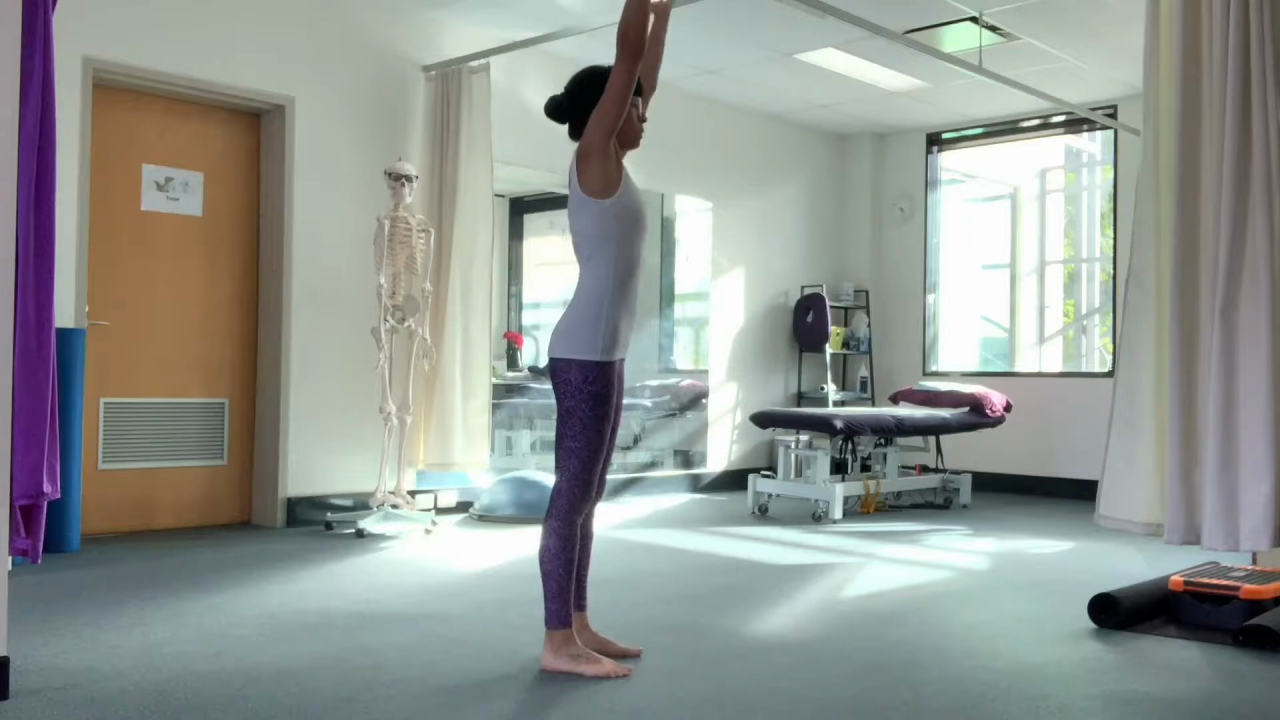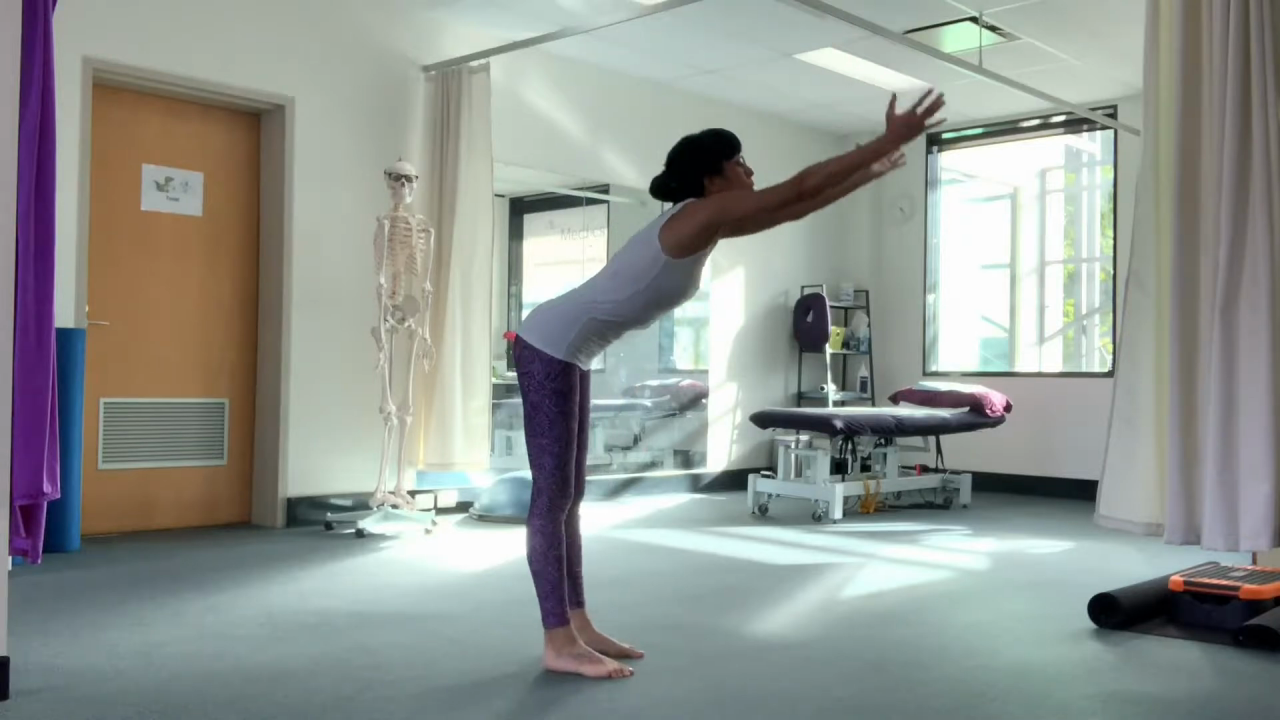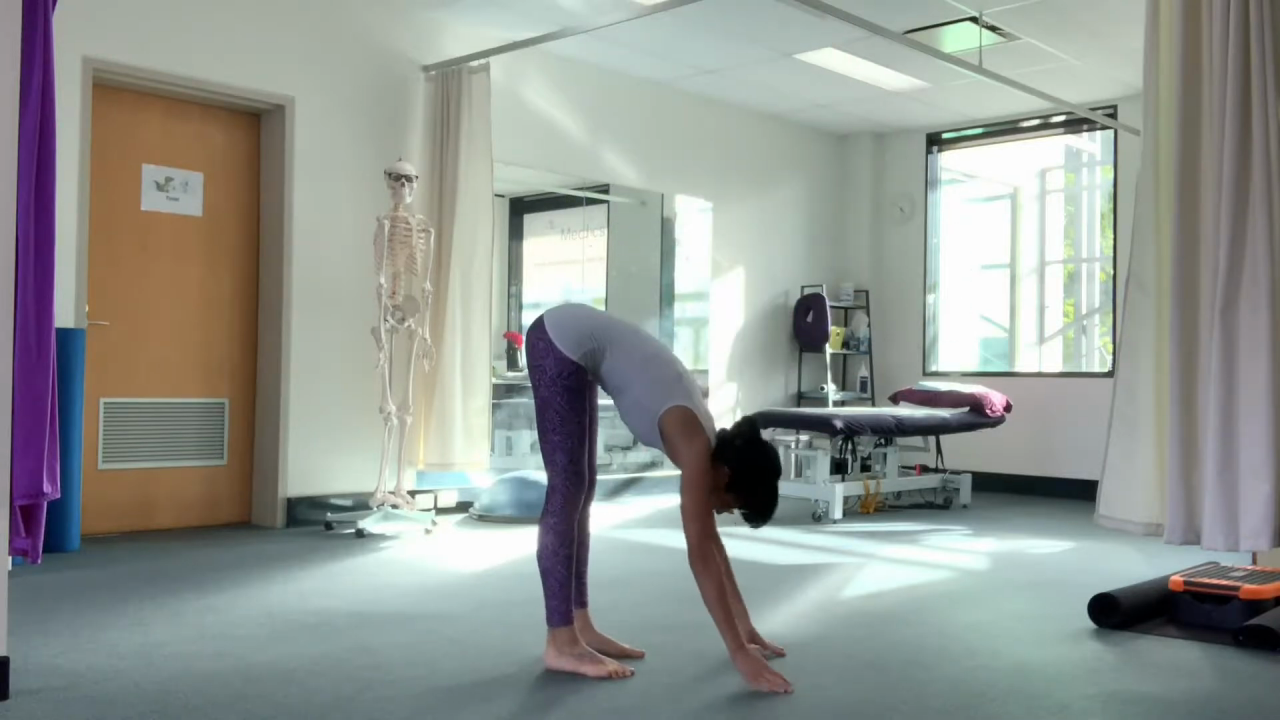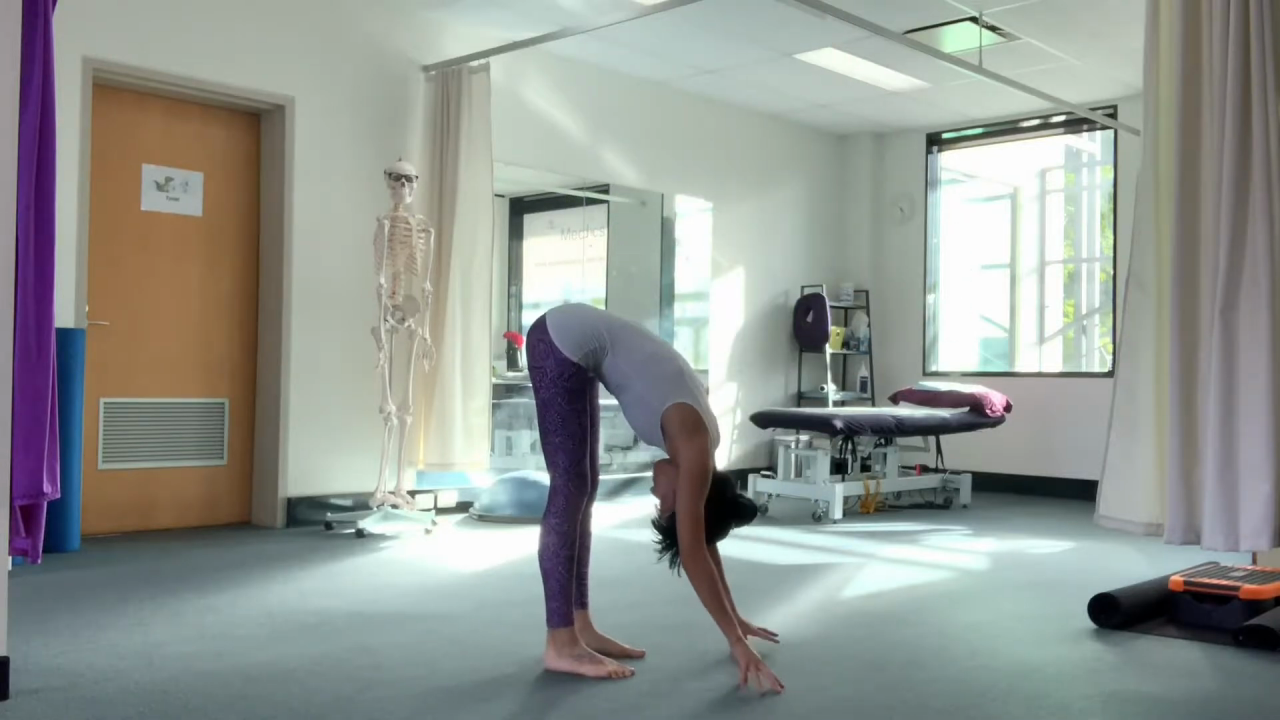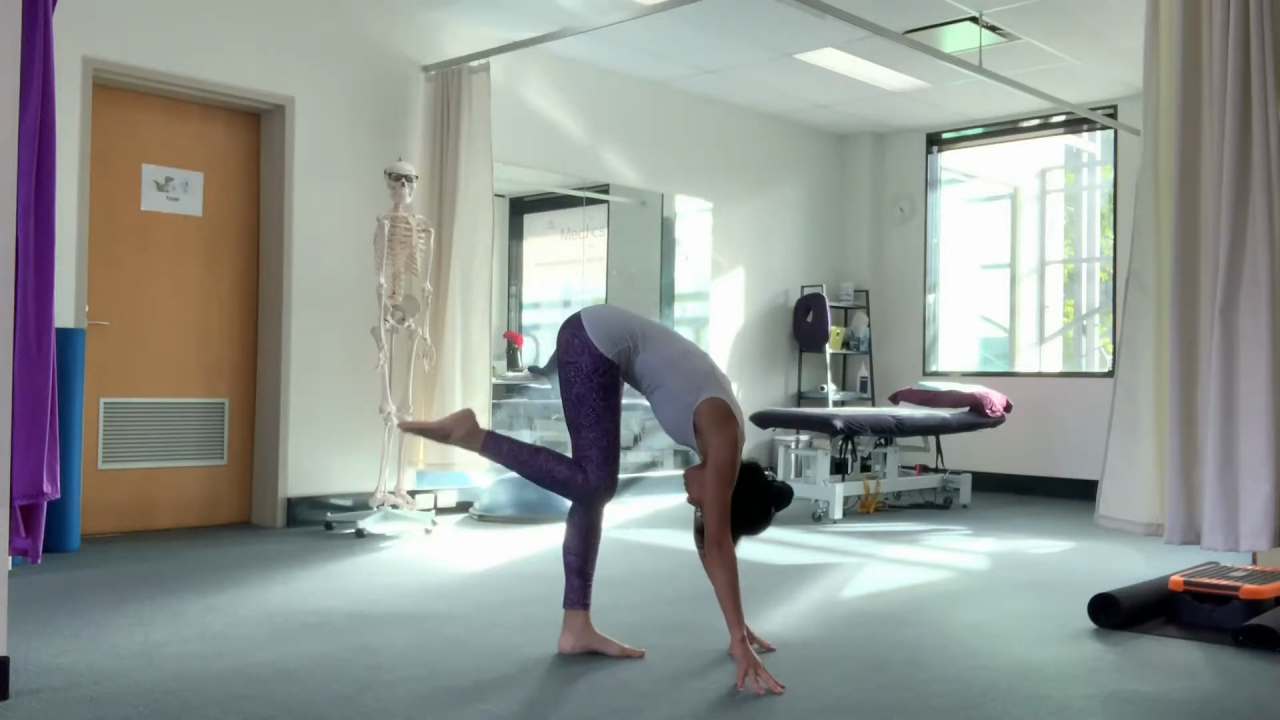
dt=0.7s
person 1, frame 1
left shoulder: (607, 163)
right shoulder: (592, 156)
left elbow: (644, 80)
right elbow: (626, 57)
left hip: (599, 352)
right hip: (584, 353)
left knee: (584, 497)
right knee: (573, 496)
left ankle: (576, 628)
right ankle: (557, 643)
person 1, frame 2
left shoulder: (704, 225)
right shoulder: (698, 217)
left elbow: (795, 202)
right elbow: (798, 193)
left wrist: (869, 166)
right wrist: (887, 141)
left hip: (566, 350)
right hip: (549, 347)
left knee: (568, 499)
right knee: (554, 498)
left ankle: (576, 624)
right ankle: (558, 643)
person 1, frame 3
left shoulder: (703, 443)
right shoulder: (695, 445)
left elbow: (710, 541)
right elbow: (701, 554)
left wrist: (744, 625)
right wrist: (740, 654)
left hip: (574, 345)
right hip: (563, 342)
left knee: (580, 490)
right knee: (568, 492)
left ankle: (579, 627)
right ankle: (560, 645)
person 1, frame 4
left shoulder: (695, 439)
right shoulder: (693, 443)
left elbow: (701, 542)
right elbow: (693, 552)
left wrist: (736, 621)
right wrist: (737, 642)
left hip: (576, 344)
right hip: (565, 341)
left knee: (582, 491)
right knee: (570, 494)
left ankle: (579, 628)
right ankle: (561, 645)
person 1, frame 5
left shoulder: (718, 435)
right shoulder: (724, 437)
left elbow: (715, 540)
right elbow: (715, 542)
left wrist: (736, 626)
right wrist: (738, 639)
left hip: (599, 341)
right hip: (596, 338)
left knee: (591, 490)
right knee: (594, 483)
left ankle: (576, 628)
right ankle: (473, 434)
